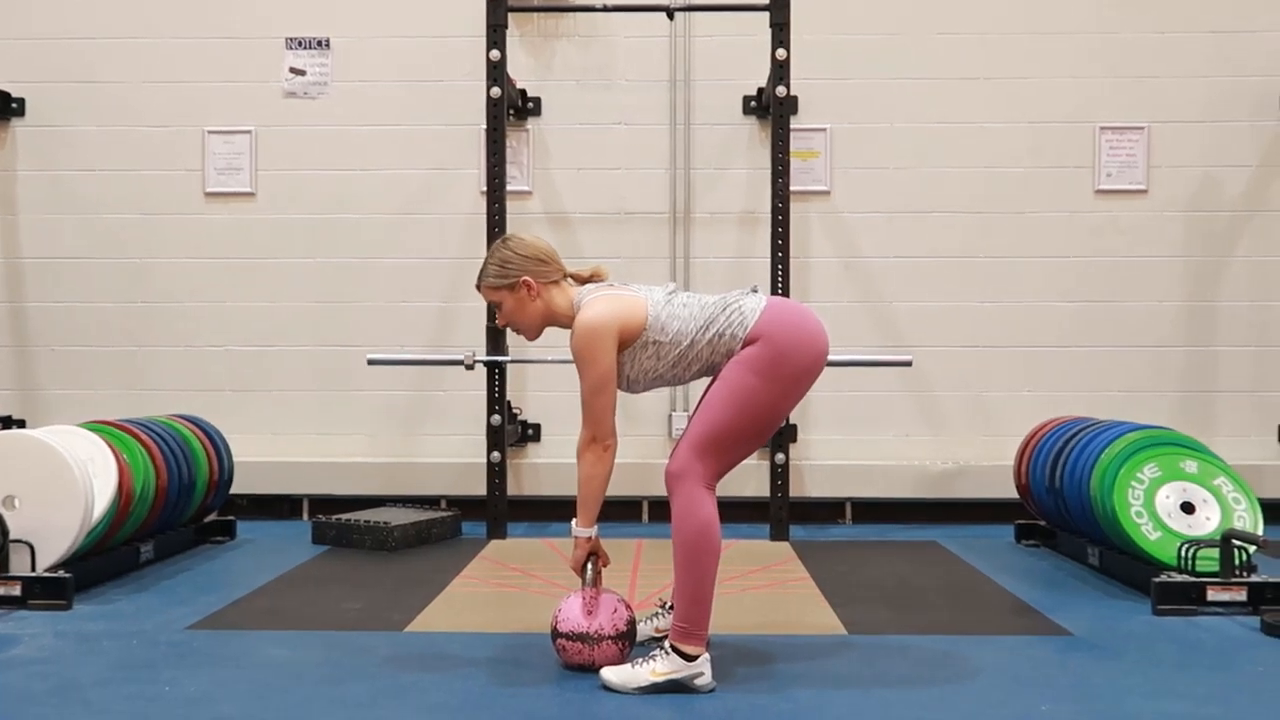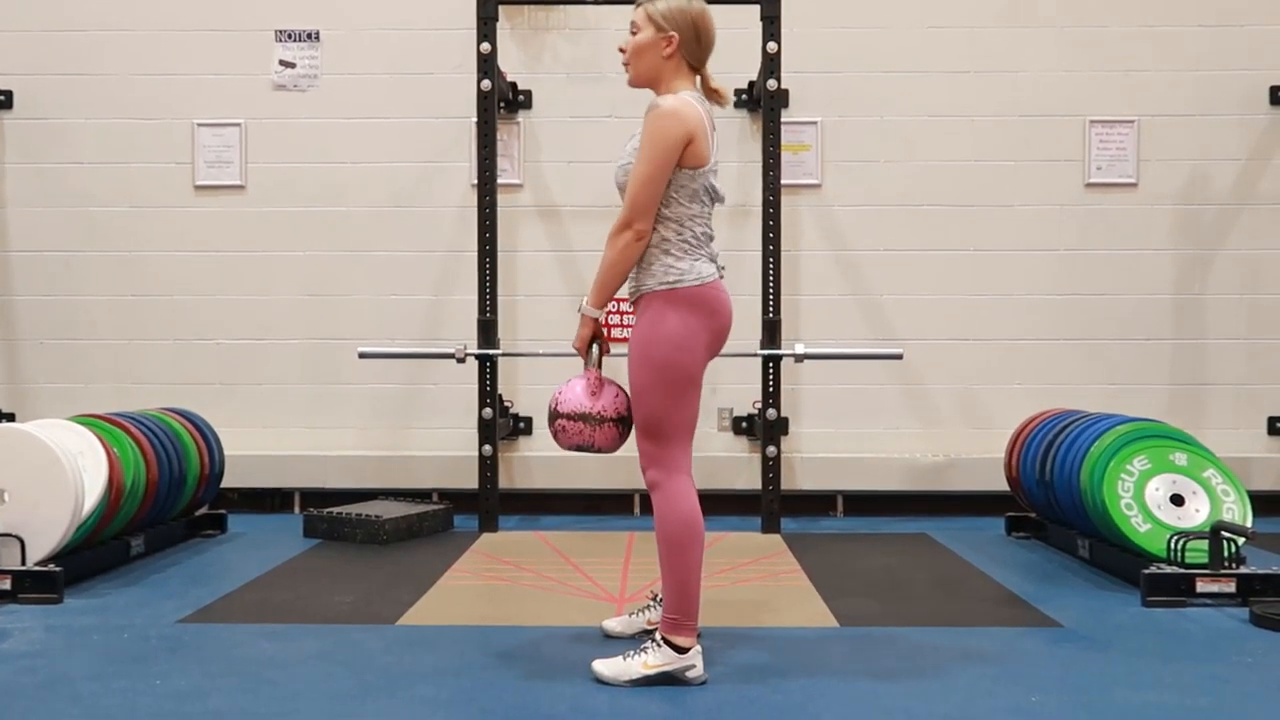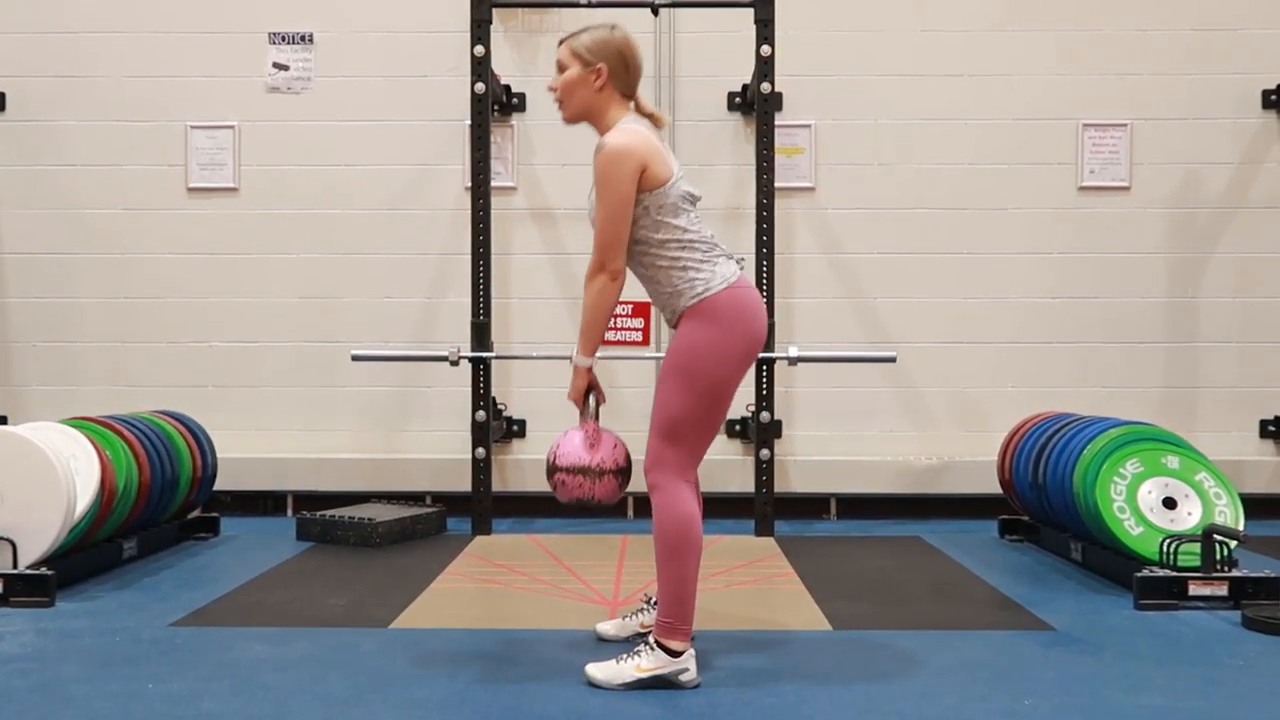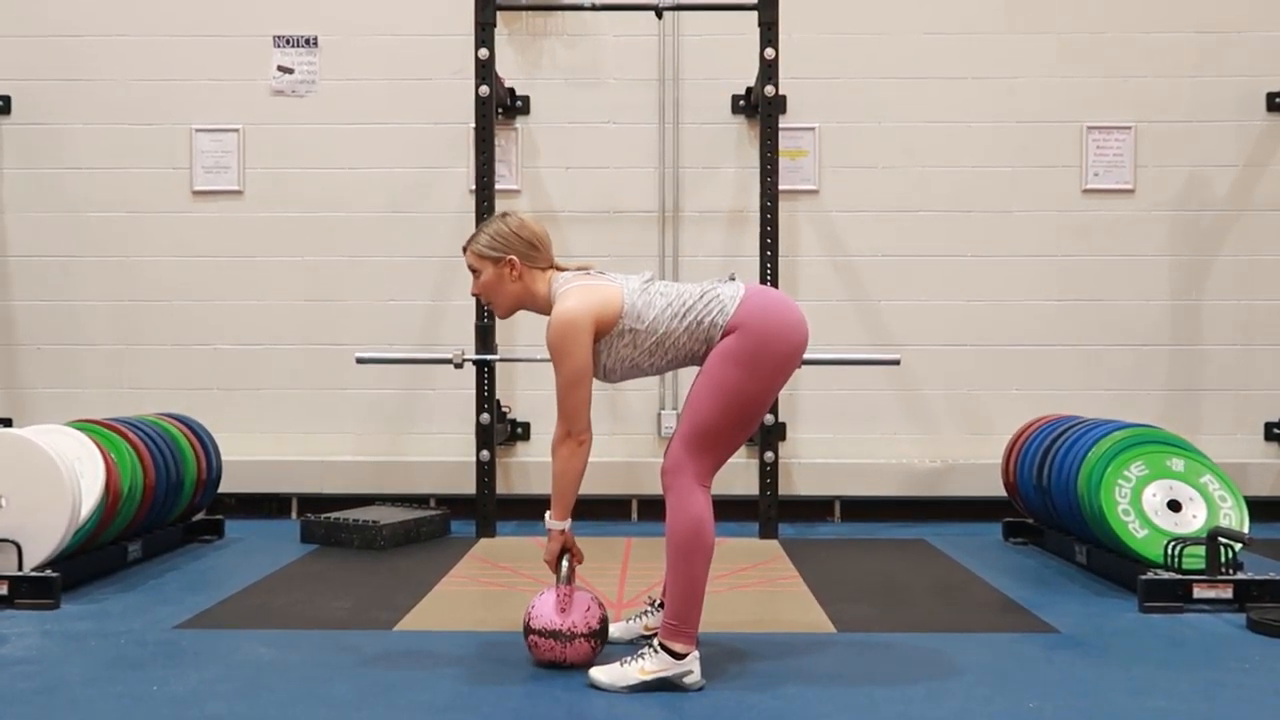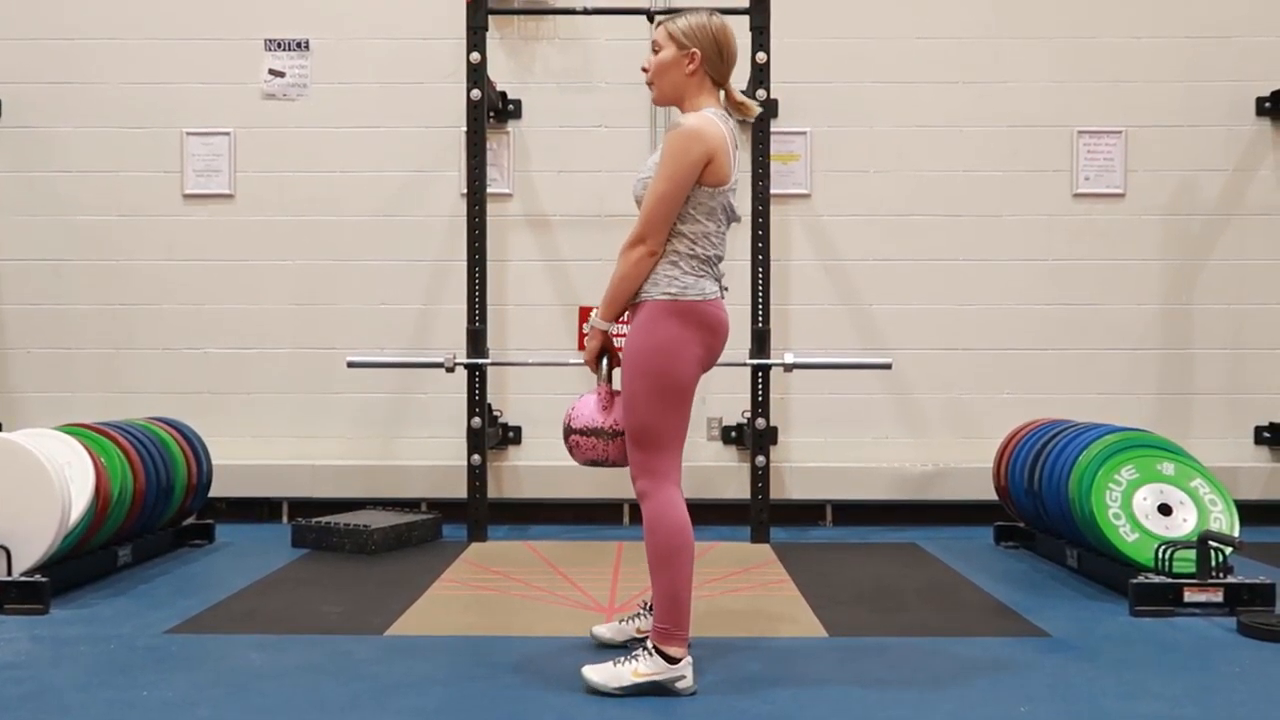
dt=1s
person 1, frame 1
left shoulder: (592, 322)
right shoulder: (595, 304)
left elbow: (599, 443)
right elbow: (596, 438)
left wrist: (583, 531)
right wrist: (587, 527)
left hip: (782, 341)
right hip: (778, 336)
left knee: (689, 477)
right knee: (688, 474)
left ankle: (686, 656)
right ankle: (684, 608)
person 1, frame 2
left shoulder: (671, 110)
right shoulder: (685, 112)
left elbow: (633, 229)
left wrist: (591, 311)
right wrist: (606, 308)
left hip: (674, 306)
right hip: (687, 300)
left knee: (666, 471)
right knee: (666, 466)
left ankle: (679, 647)
right ankle: (674, 605)
person 1, frame 3
left shoulder: (618, 146)
right shoulder: (629, 138)
left elbow: (605, 272)
right elbow: (610, 269)
left wrist: (582, 363)
right wrist: (587, 361)
left hip: (717, 317)
right hip: (724, 311)
left knee: (668, 472)
right knee: (672, 467)
left ankle: (671, 650)
right ankle: (667, 609)
person 1, frame 4
left shoulder: (569, 313)
right shoulder: (573, 293)
left elbow: (575, 438)
right elbow: (568, 431)
left wrist: (558, 524)
right wrist: (561, 519)
left hip: (759, 332)
right hip: (762, 322)
left knee: (684, 476)
right knee: (684, 472)
left ankle: (676, 651)
right ankle: (672, 608)
person 1, frame 5
left shoulder: (693, 129)
right shoulder: (712, 129)
left elbow: (646, 242)
left wrist: (601, 322)
right wrist: (619, 319)
left hip: (672, 317)
right hip: (687, 313)
left knee: (655, 482)
right knee: (657, 477)
left ankle: (670, 656)
right ankle: (663, 613)
